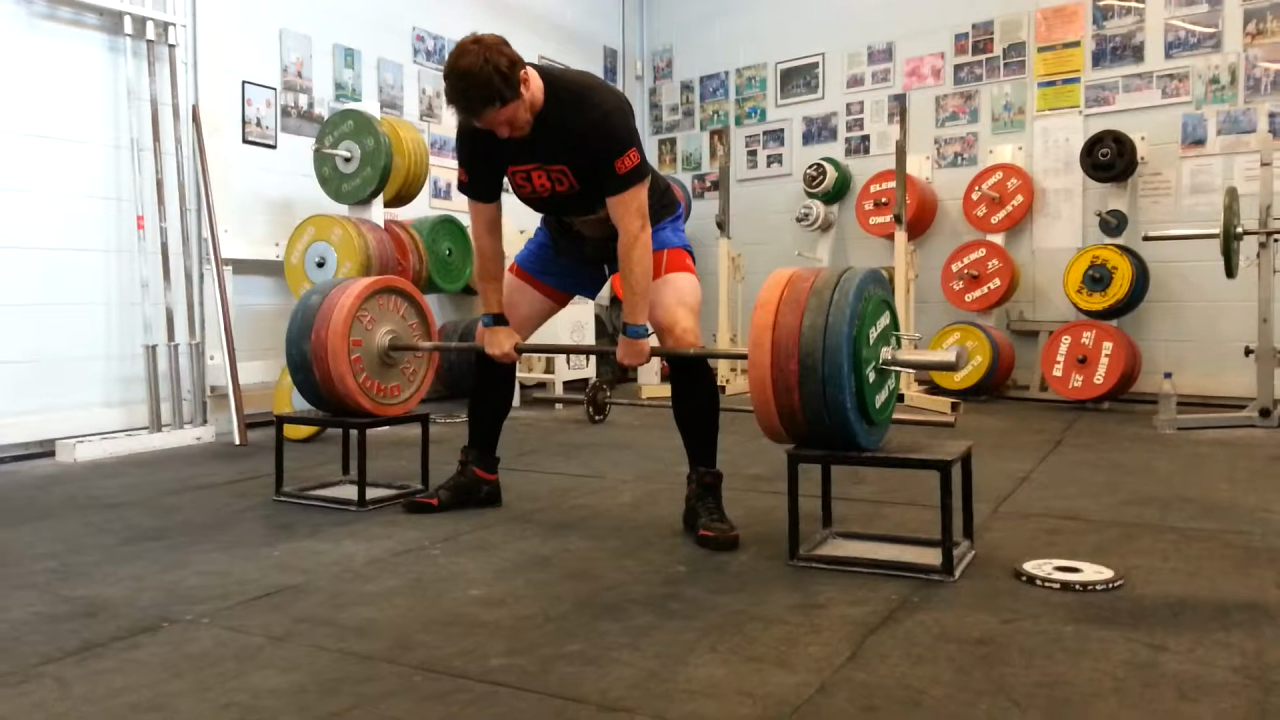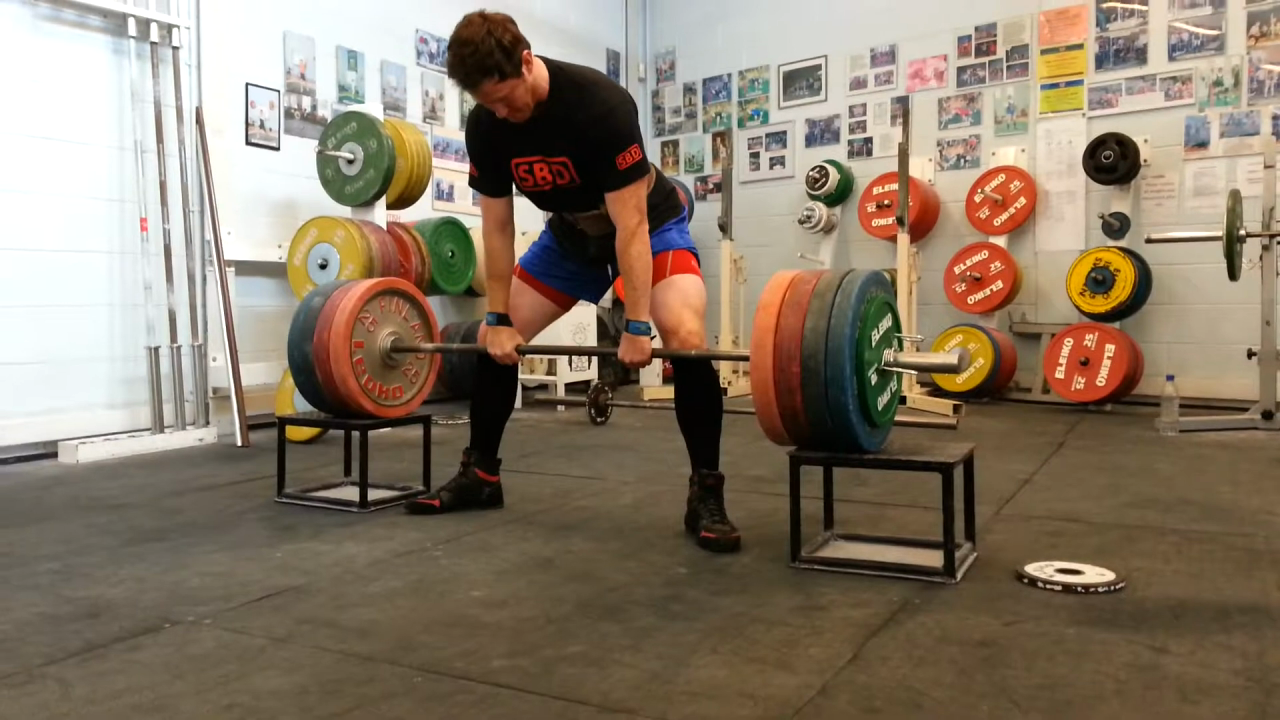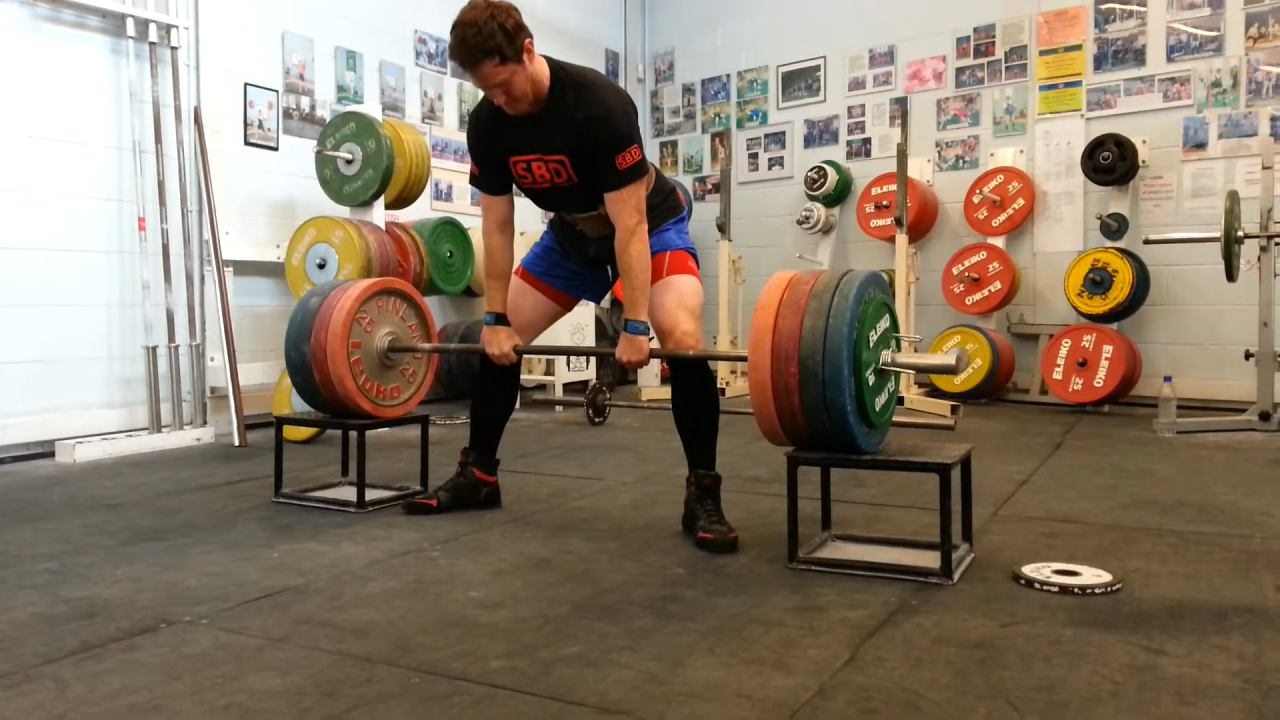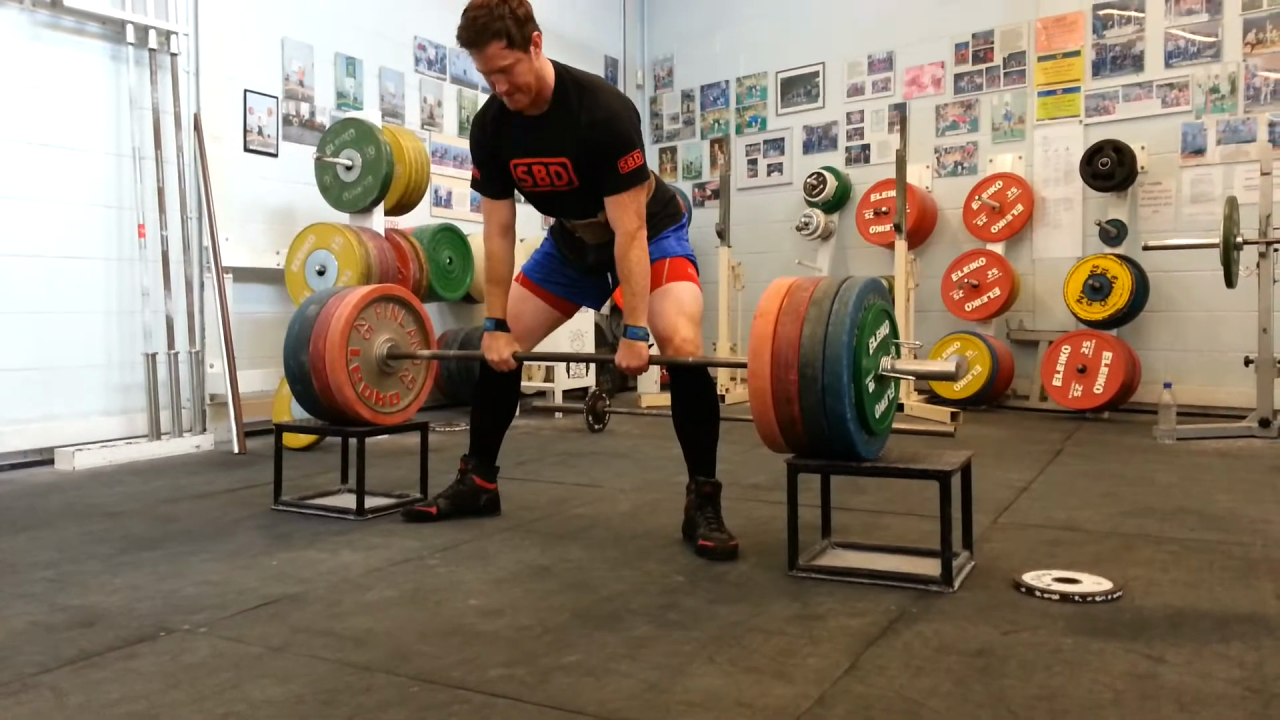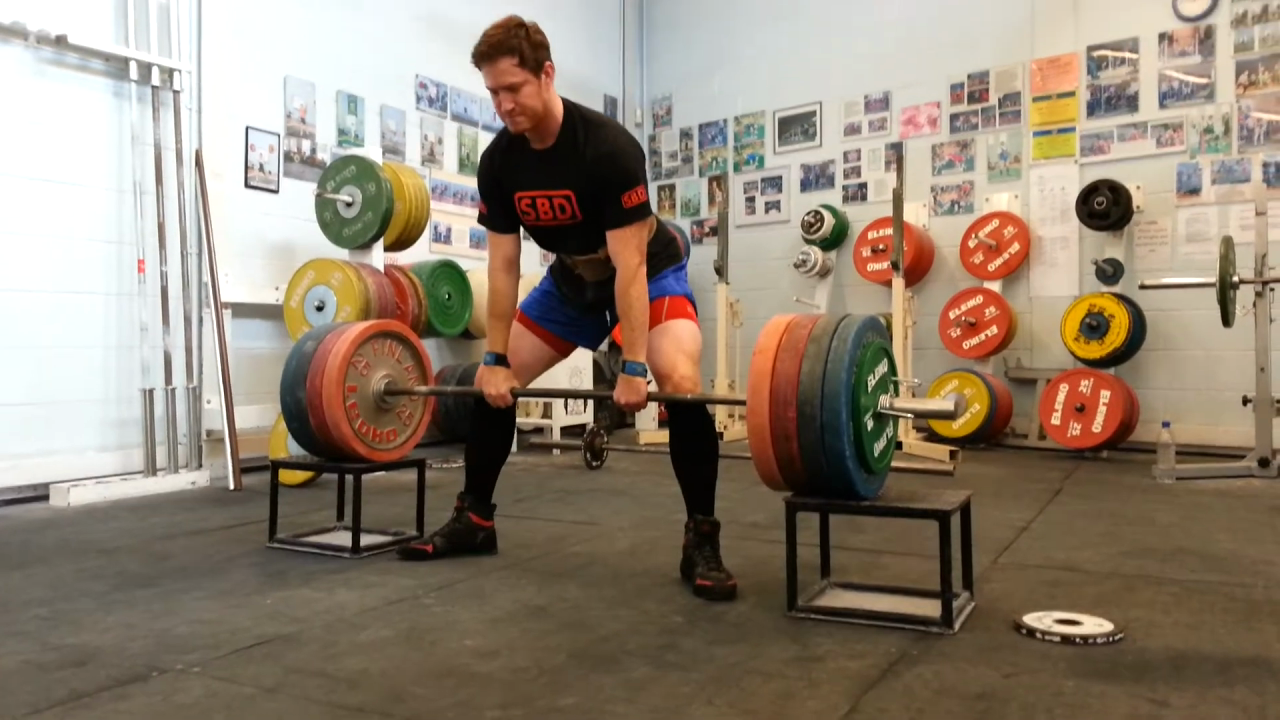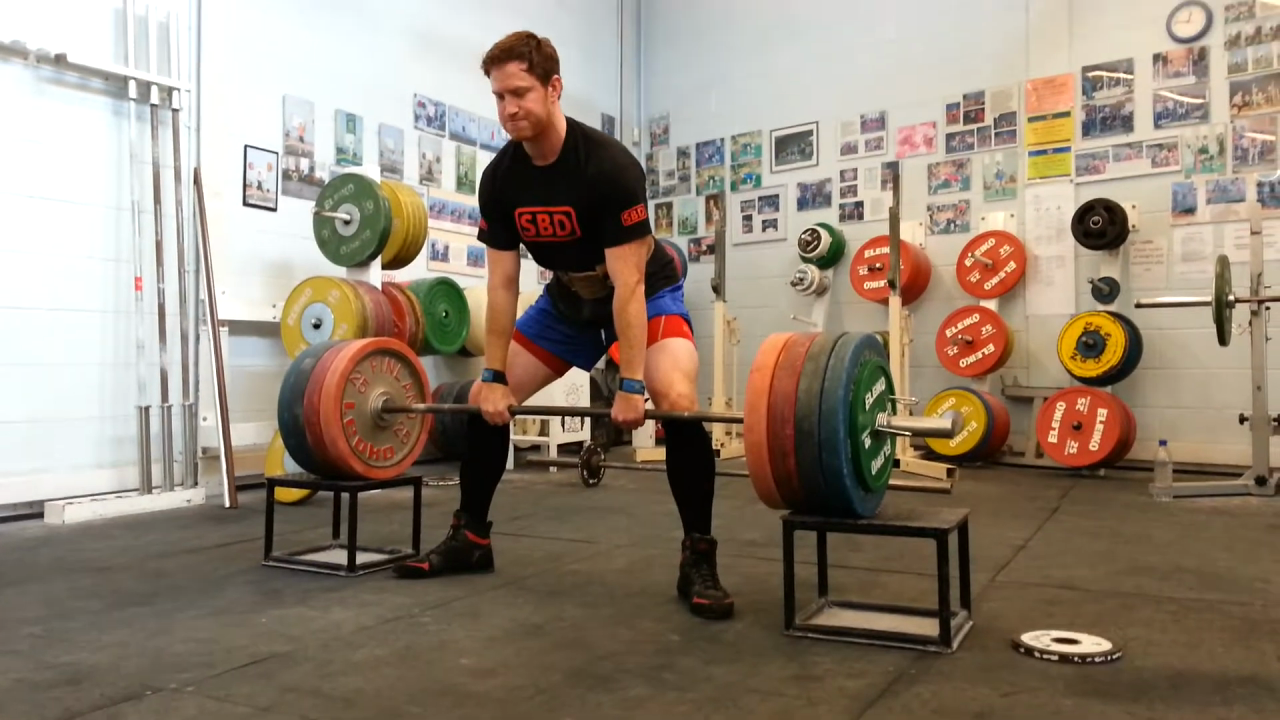
dt=0.3s
person 1, frame 1
left shoulder: (597, 109)
right shoulder: (476, 133)
left elbow: (631, 226)
right elbow: (486, 231)
left wrist: (635, 328)
right wrist: (493, 320)
left hip: (644, 222)
right hip: (564, 230)
left knee: (682, 335)
right knee: (495, 338)
left ankle: (704, 492)
right ankle: (478, 473)
person 1, frame 2
left shoulder: (600, 104)
right shoulder: (484, 125)
left elbow: (631, 224)
right elbow: (497, 227)
left wrist: (637, 326)
right wrist: (498, 319)
left hip: (650, 224)
right hip: (570, 232)
left knee: (686, 336)
right knee: (495, 339)
left ankle: (706, 494)
right ankle: (480, 474)
person 1, frame 3
left shoulder: (600, 106)
right shoulder: (486, 124)
left elbow: (630, 225)
right elbow: (497, 226)
left wrist: (635, 327)
right wrist: (495, 319)
left hip: (650, 225)
right hip: (571, 233)
left knee: (682, 338)
right knee: (497, 338)
left ankle: (703, 495)
right ankle: (478, 474)
person 1, frame 4
left shoulder: (603, 110)
right shoulder: (490, 126)
left elbow: (629, 230)
right elbow: (499, 230)
left wrist: (634, 332)
right wrist: (496, 324)
left hip: (650, 233)
right hip: (571, 240)
left knee: (681, 345)
right knee: (497, 347)
left ankle: (703, 502)
right ankle: (478, 481)
person 1, frame 5
left shoulder: (608, 148)
right shoulder: (498, 161)
left elbow: (630, 265)
right elbow: (502, 265)
left wrist: (633, 368)
right wrist: (496, 359)
left hip: (649, 273)
right hip: (570, 279)
left knee: (679, 382)
right knee: (491, 383)
left ankle: (701, 541)
right ankle: (475, 519)
person 1, frame 6
left shoulder: (609, 166)
right shoulder: (500, 177)
left elbow: (628, 283)
right elbow: (502, 282)
left wrist: (630, 386)
right wrist: (493, 376)
left hip: (646, 295)
right hip: (567, 299)
left knee: (676, 400)
right knee: (485, 400)
left ankle: (698, 560)
right ankle: (471, 537)
